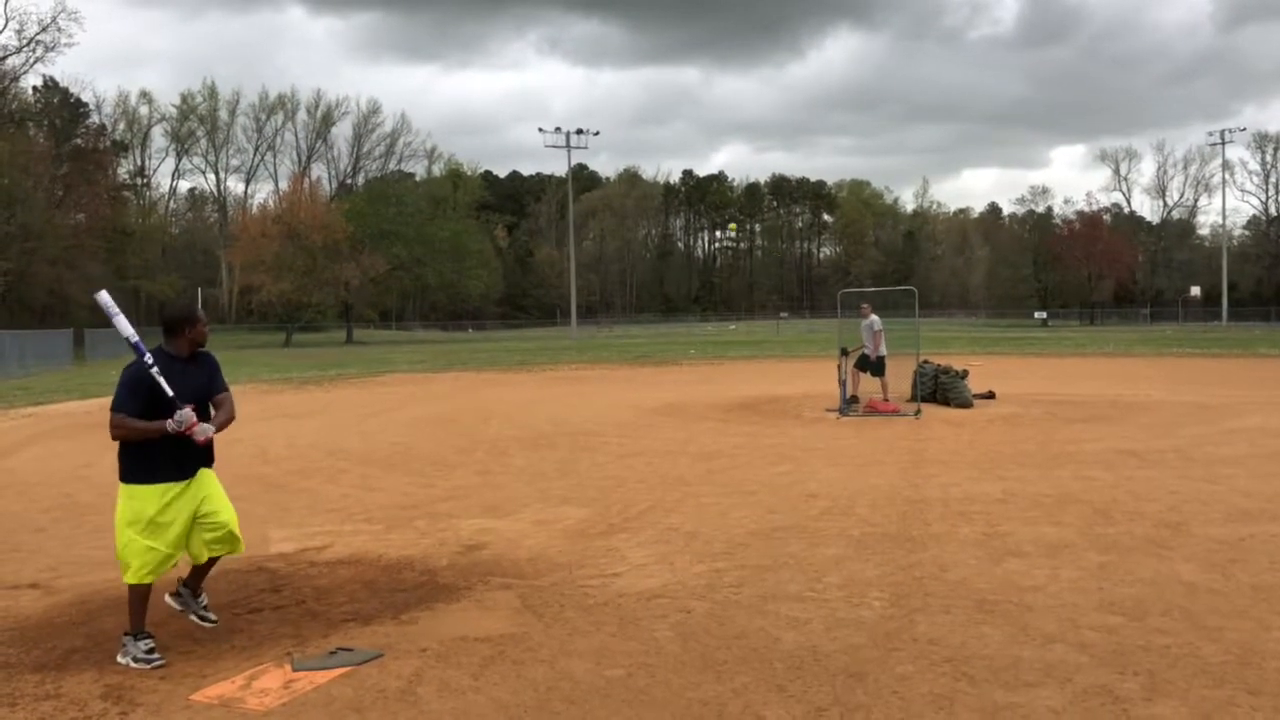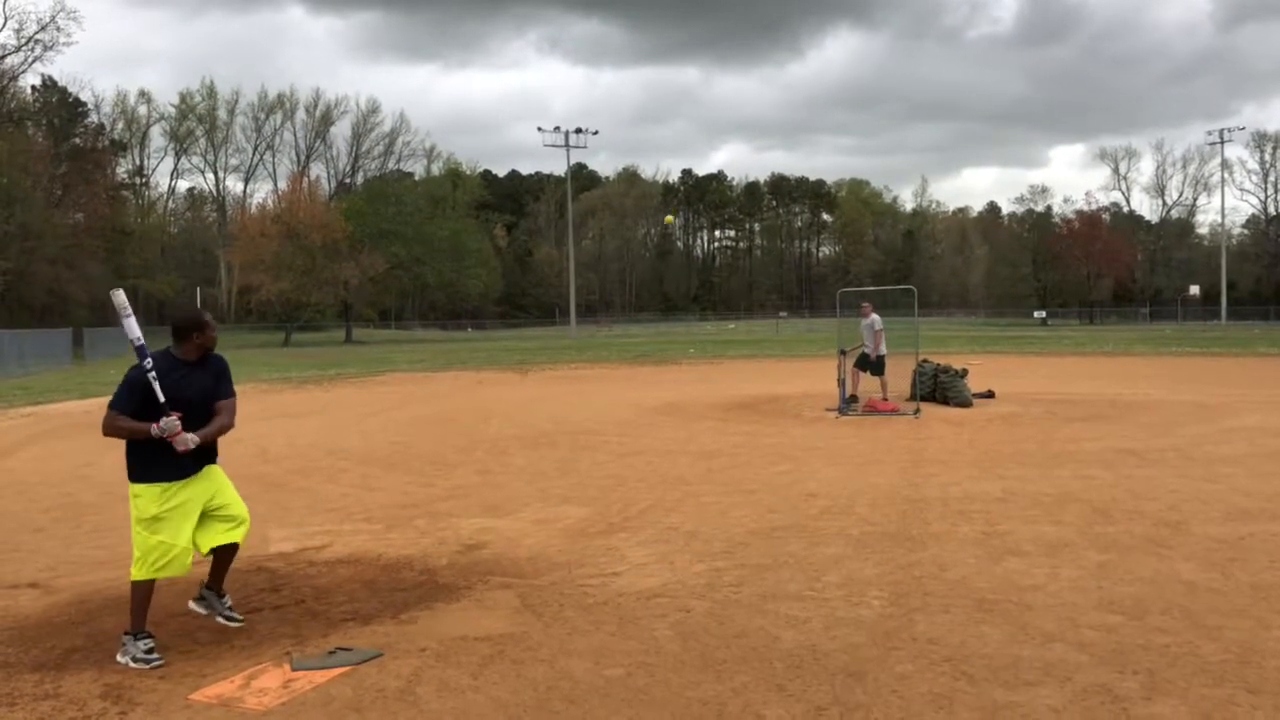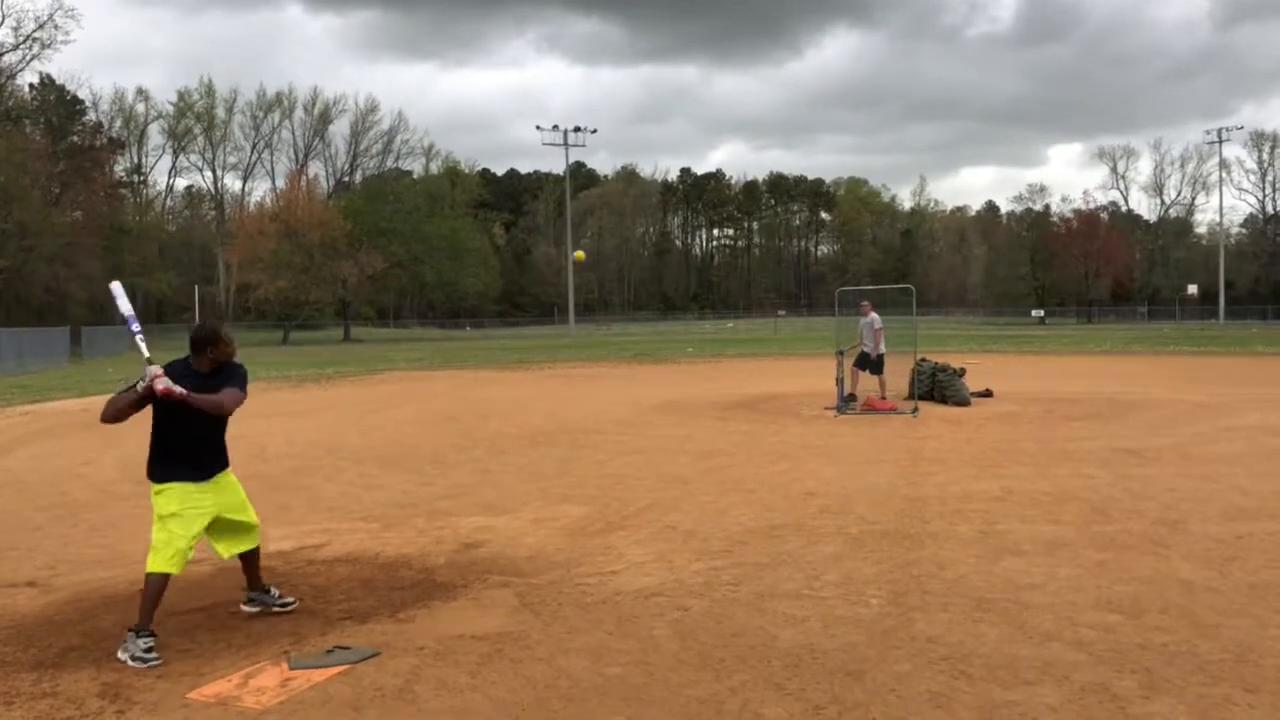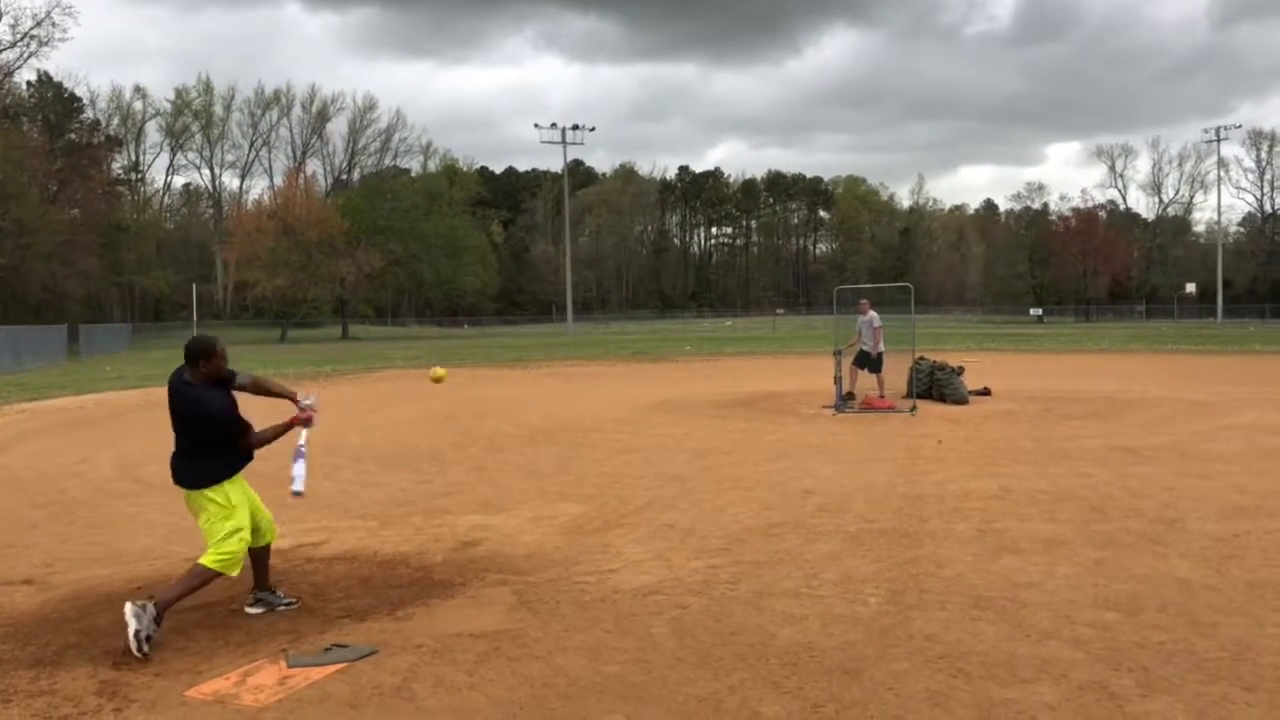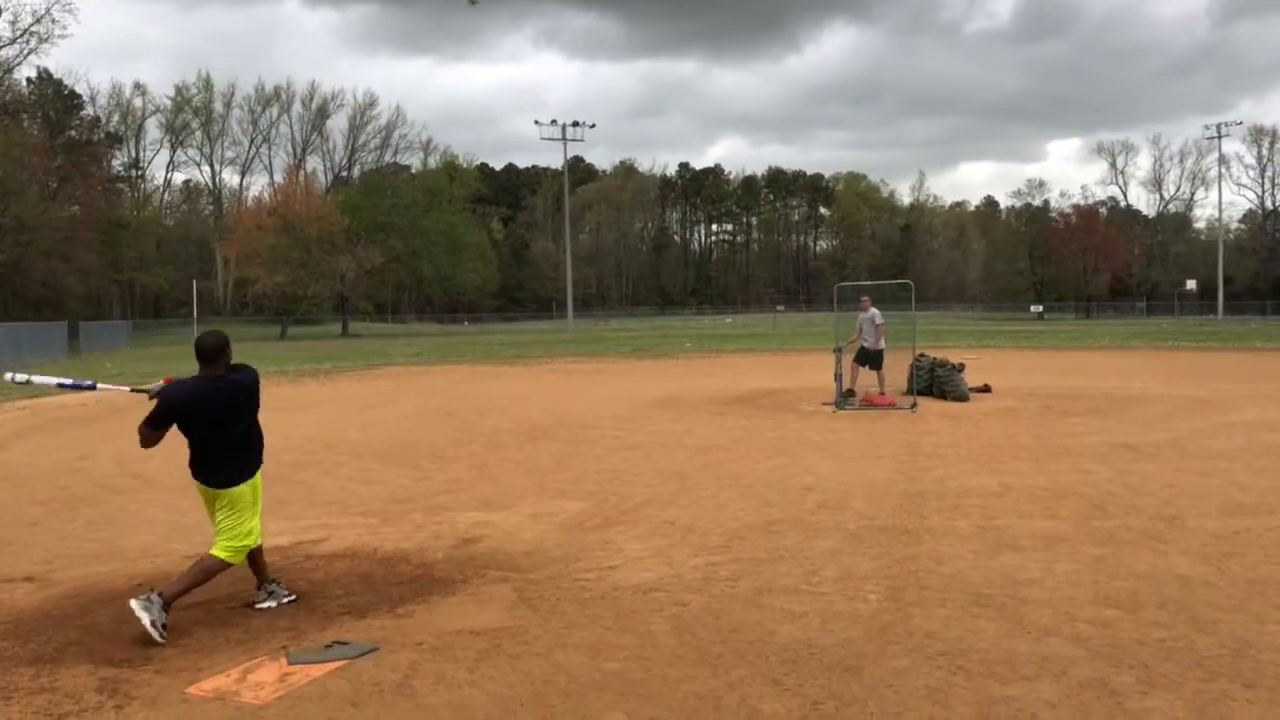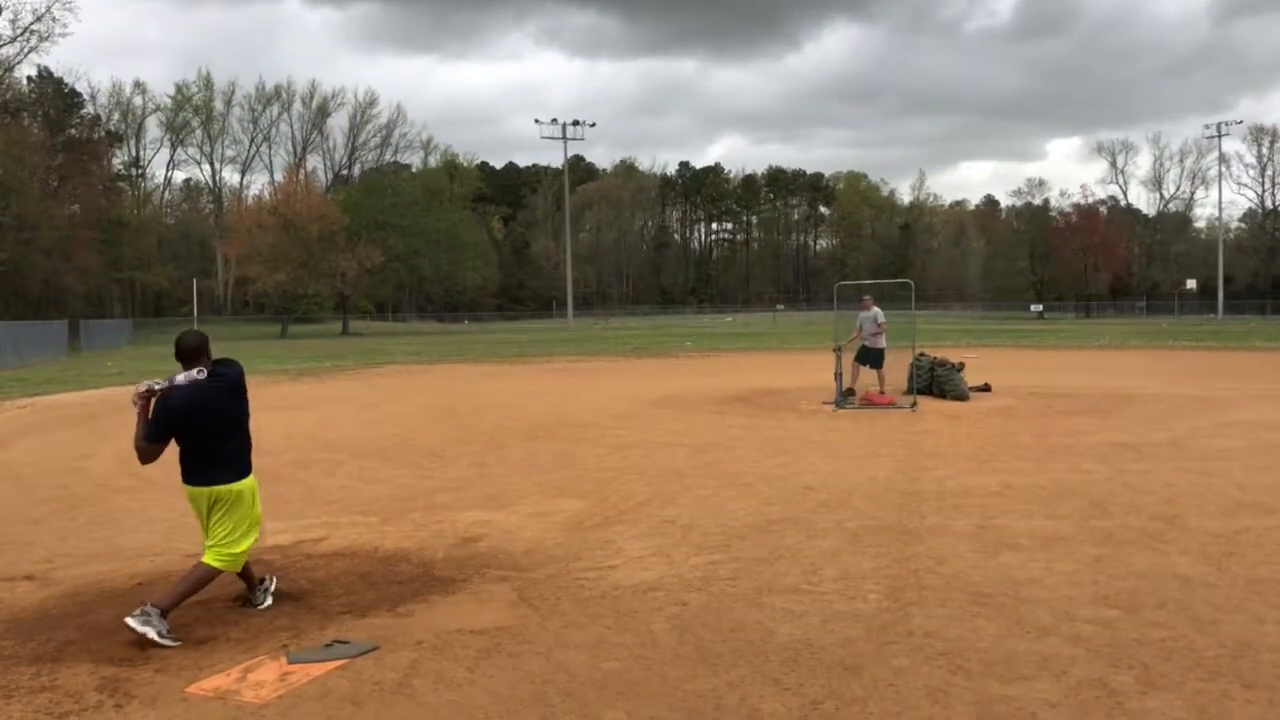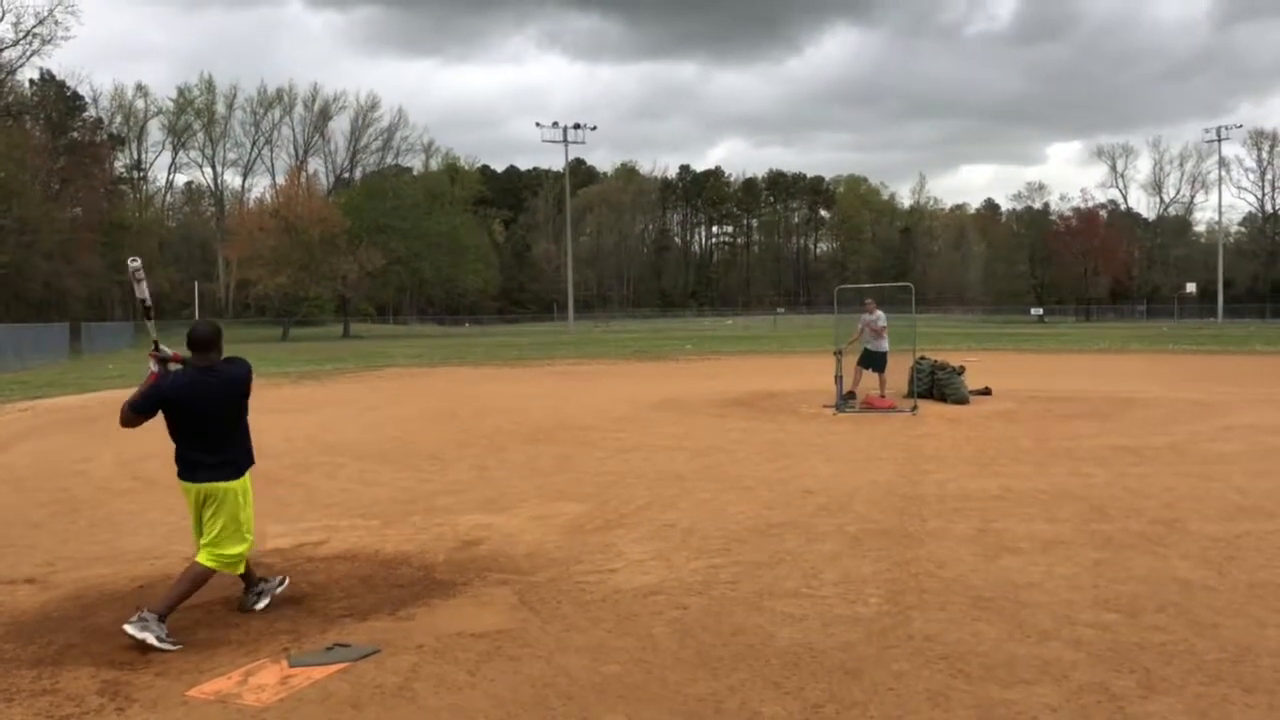
dt=0.2s
person 1, frame 1
left shoulder: (206, 363)
right shoulder: (142, 371)
left elbow: (227, 408)
right elbow: (118, 428)
left wrist: (209, 428)
right wrist: (170, 427)
left hip: (196, 471)
right hip: (149, 481)
left knee: (224, 526)
right knee: (145, 558)
left ankle: (188, 591)
right ankle: (135, 638)
person 1, frame 2
left shoulder: (216, 365)
right shoulder: (146, 373)
left elbow: (227, 418)
right elbow: (110, 426)
left wrist: (197, 437)
right wrist: (158, 430)
left hip: (202, 469)
right hip: (156, 480)
left knee: (234, 520)
right knee: (151, 557)
left ankle: (211, 594)
right ankle: (136, 637)
person 1, frame 3
left shoulder: (231, 371)
right shoulder: (164, 377)
left elbow: (228, 403)
right elbow: (108, 415)
left wrist: (181, 393)
right wrist: (143, 388)
left hip: (216, 475)
right hip: (175, 481)
left knee: (248, 527)
right knee: (168, 554)
left ankle: (257, 593)
right ankle: (139, 636)
person 1, frame 4
left shoulder: (181, 376)
right shoulder: (210, 405)
left elbow: (246, 381)
right elbow: (250, 442)
left wrist: (293, 396)
right wrist: (292, 422)
left hip: (209, 476)
right hip: (214, 484)
left knee: (259, 526)
right knee: (224, 557)
left ankle: (263, 594)
right ankle: (152, 610)
person 1, frame 5
left shoulder: (176, 395)
right shoulder: (247, 378)
left elbow: (146, 439)
left hip: (206, 478)
right hip: (241, 478)
left knee: (244, 531)
right knee: (229, 548)
left ankle: (266, 587)
right ankle: (158, 600)
person 1, frame 6
left shoulder: (172, 402)
right shoulder: (233, 372)
left elbow: (145, 454)
left wrist: (142, 409)
left hip: (196, 484)
right hip: (236, 480)
left knee: (226, 540)
right knee: (220, 554)
left ankle: (255, 587)
right ankle: (154, 612)
person 1, frame 7
left shoulder: (171, 383)
right shoulder: (240, 372)
left elbow: (127, 419)
left wrist: (154, 375)
right wrist: (178, 361)
left hip: (192, 478)
right hip: (229, 478)
left knee: (229, 535)
right knee: (214, 553)
left ankle: (254, 588)
right ankle: (151, 616)
